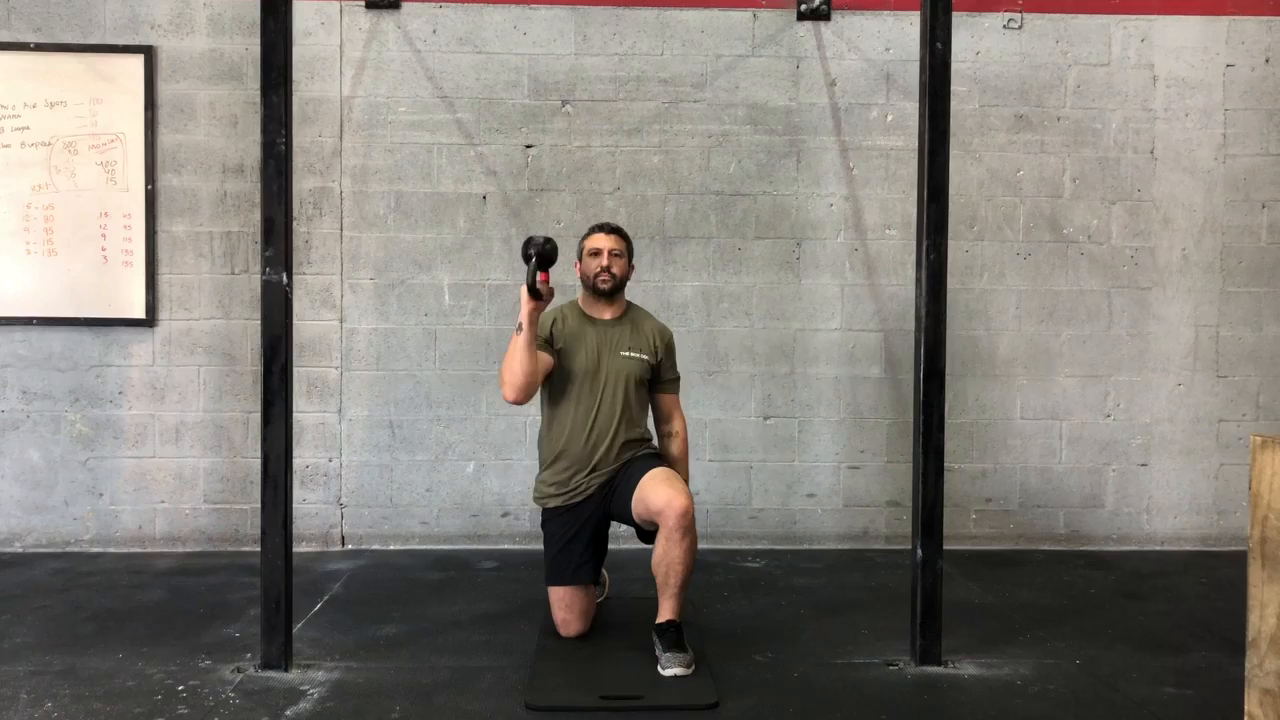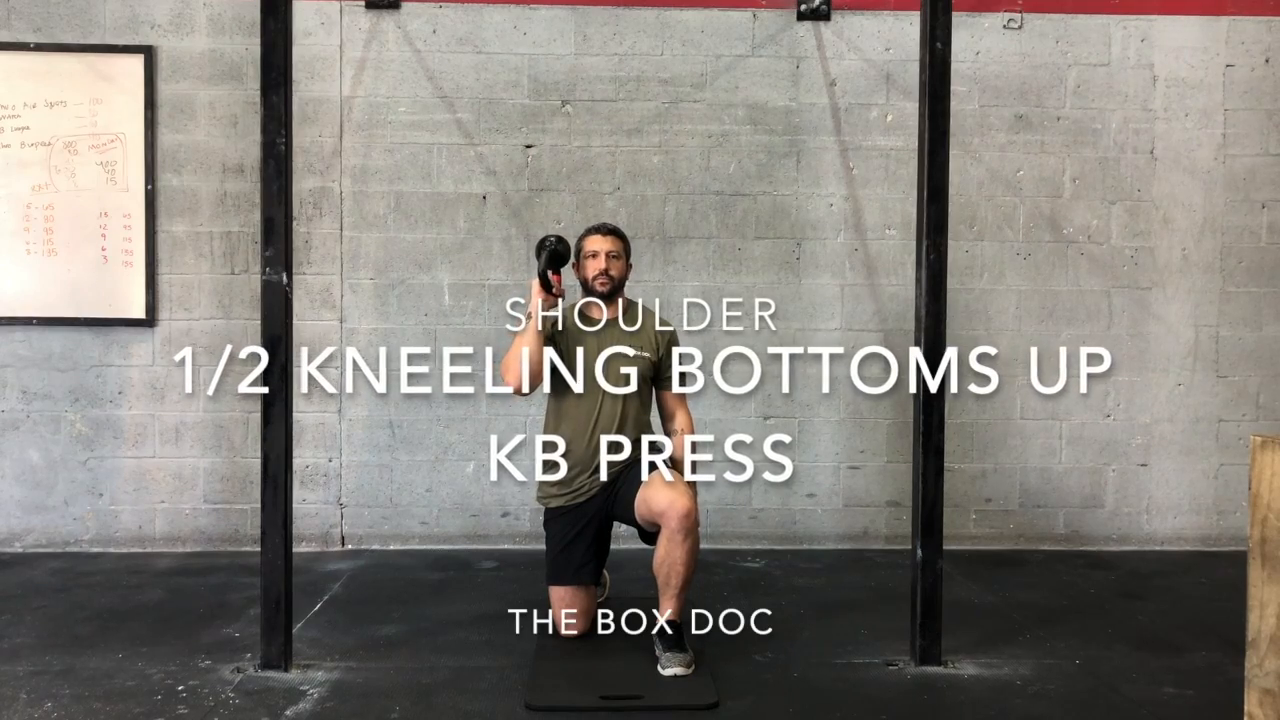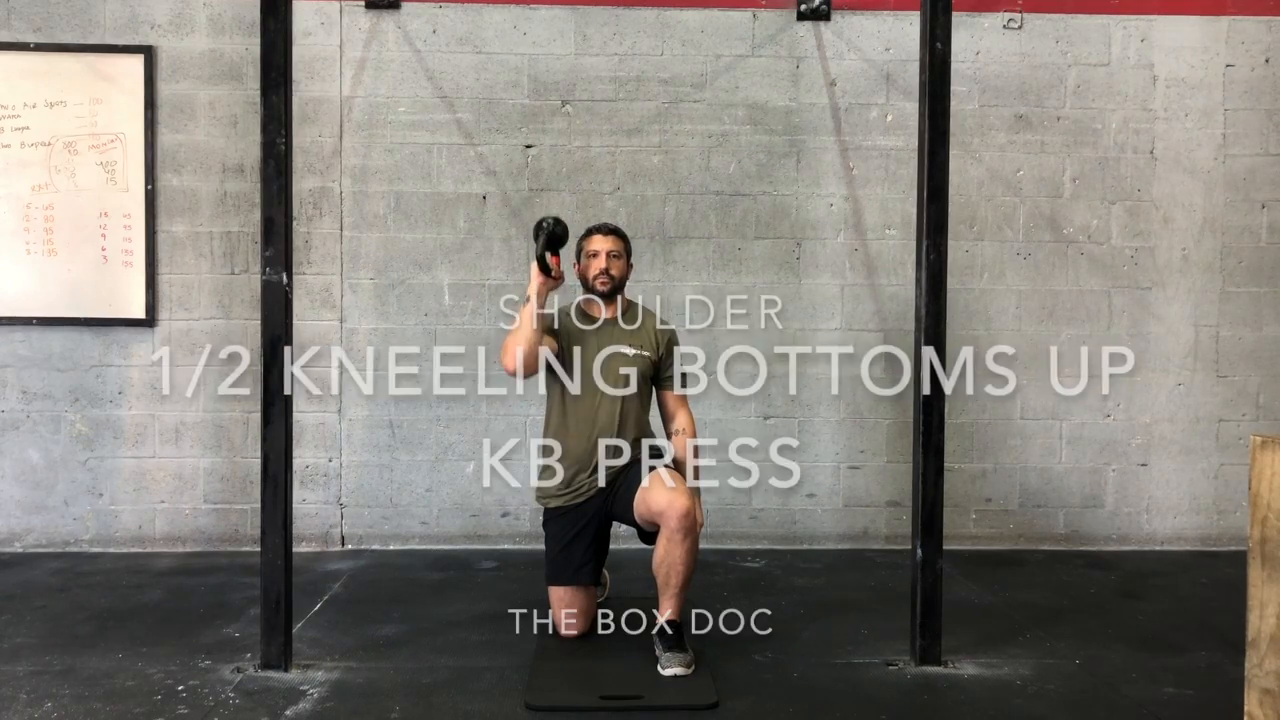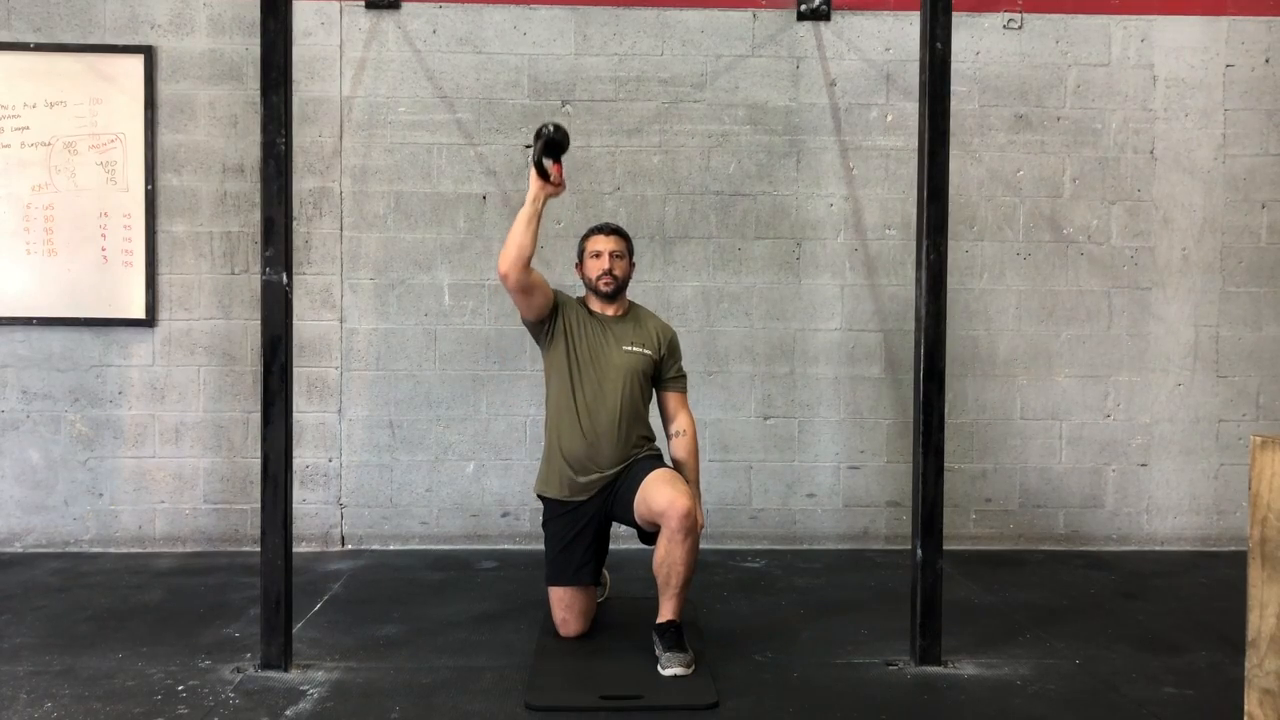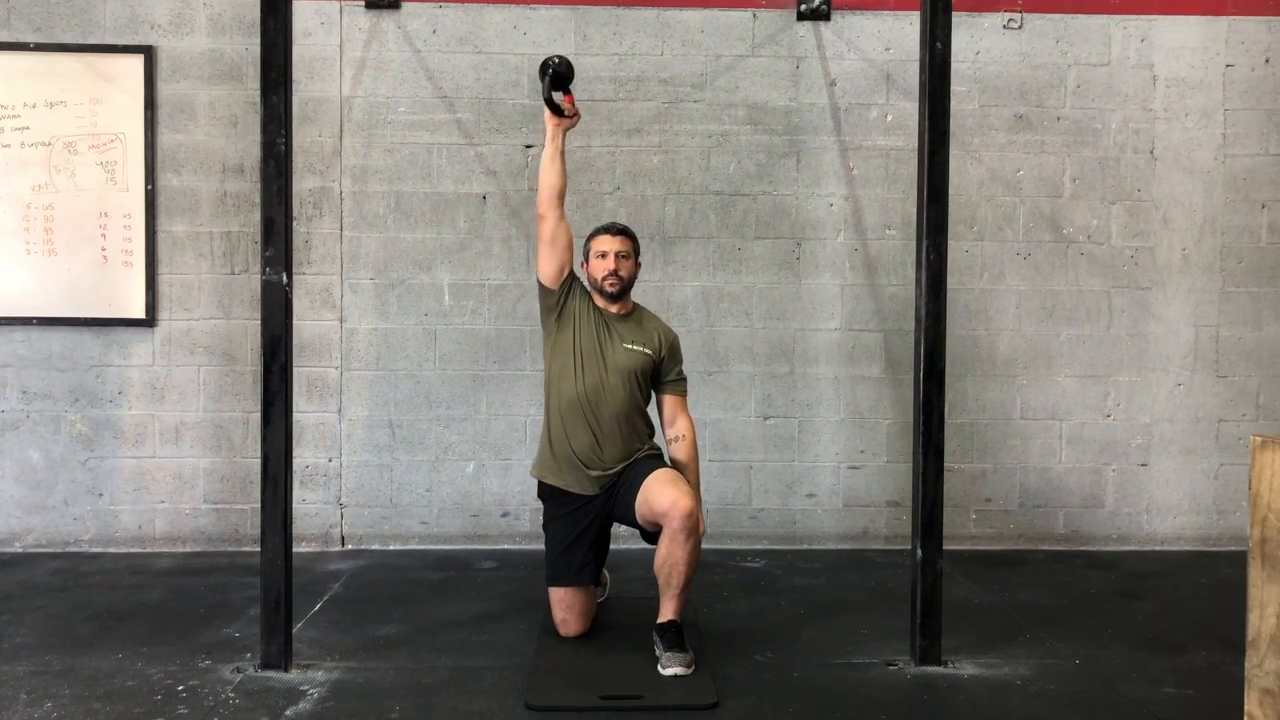
dt=1s
person 1, frame 1
left shoulder: (655, 334)
right shoulder: (553, 324)
left elbow: (671, 418)
right elbow: (515, 392)
left wrist: (681, 485)
right wrist: (528, 316)
left hip: (630, 467)
right hip: (566, 485)
left knee: (678, 507)
right knee: (571, 626)
left ankle: (668, 627)
right ankle: (592, 580)
person 1, frame 2
left shoulder: (657, 331)
right shoulder: (555, 325)
left elbow: (676, 415)
right elbow: (516, 382)
left wrist: (688, 485)
right wrist: (538, 309)
left hip: (632, 468)
right hip: (569, 486)
left knee: (680, 510)
right knee: (571, 627)
left ankle: (668, 627)
right ankle: (593, 581)
person 1, frame 3
left shoulder: (656, 331)
right shoulder: (557, 323)
left elbow: (677, 416)
right elbow: (515, 364)
left wrist: (691, 487)
right wrist: (538, 291)
left hip: (633, 468)
right hip: (568, 485)
left knee: (678, 509)
right knee: (570, 627)
left ankle: (668, 627)
right ankle: (592, 581)
person 1, frame 4
left shoulder: (657, 333)
right shoulder: (556, 318)
left elbow: (678, 421)
right elbow: (510, 272)
left wrist: (694, 493)
right wrist: (537, 197)
left hip: (634, 468)
right hip: (569, 486)
left knee: (679, 510)
right knee: (570, 627)
left ankle: (668, 627)
right ankle: (594, 579)
person 1, frame 5
left shoulder: (659, 336)
right shoulder: (563, 306)
left elbow: (677, 423)
right elbow: (548, 212)
left wrist: (695, 499)
right wrist: (555, 134)
left hip: (634, 469)
right hip: (567, 484)
left knee: (680, 512)
right knee: (571, 626)
left ankle: (668, 627)
right ankle: (593, 578)
